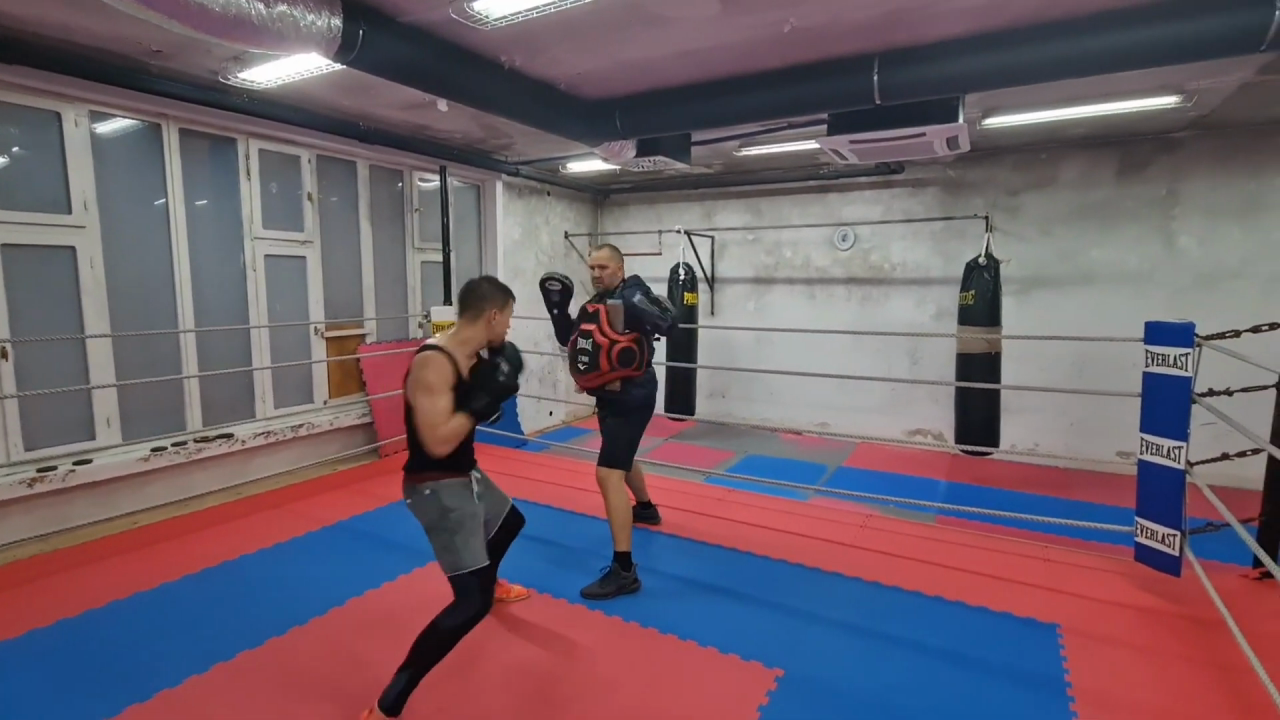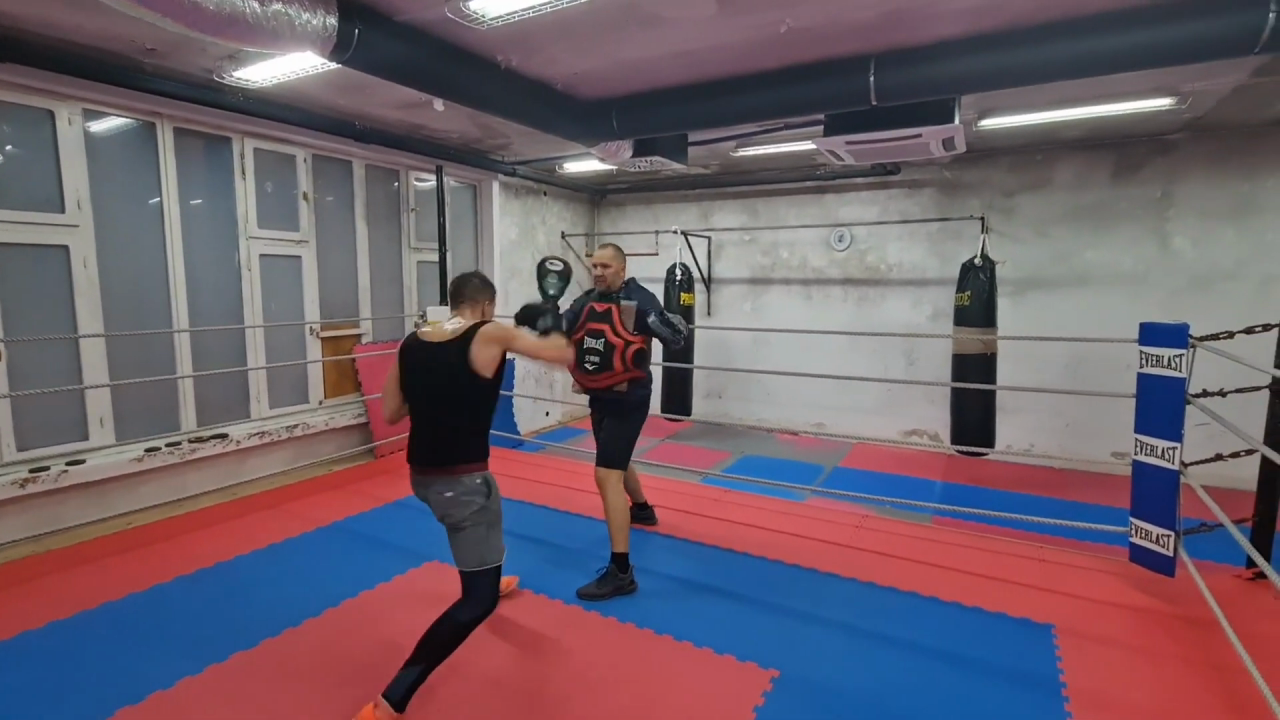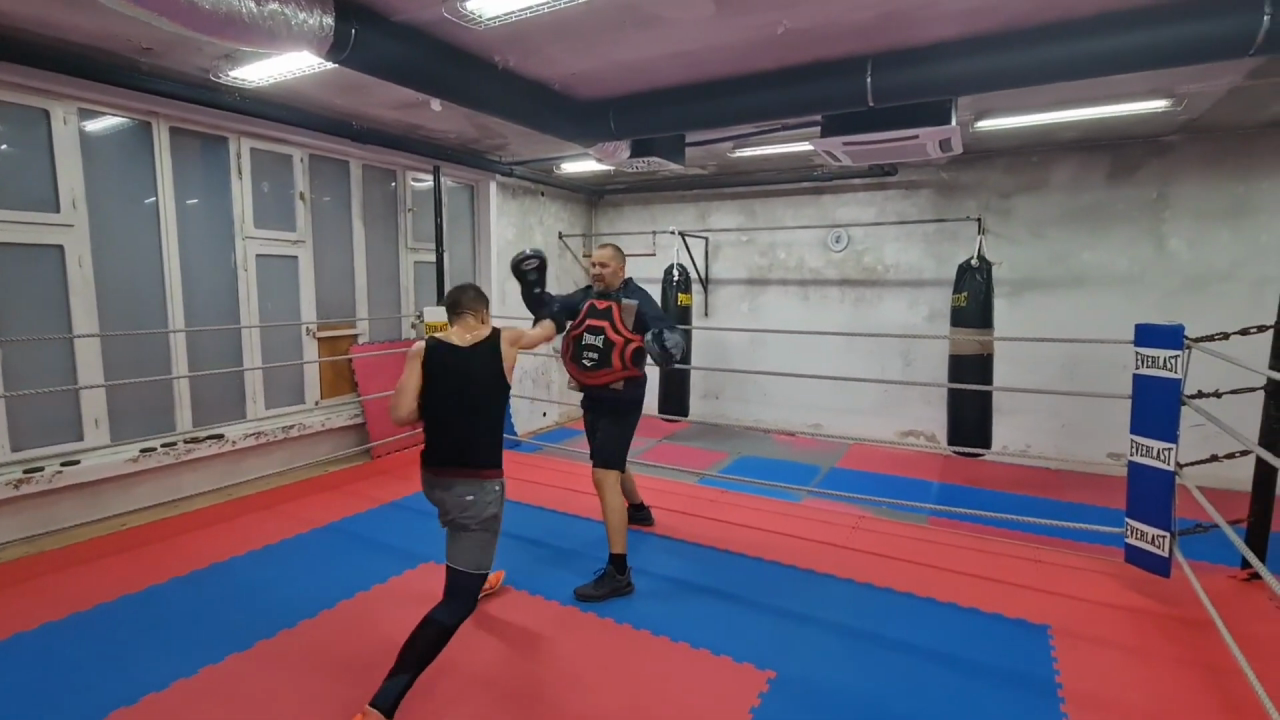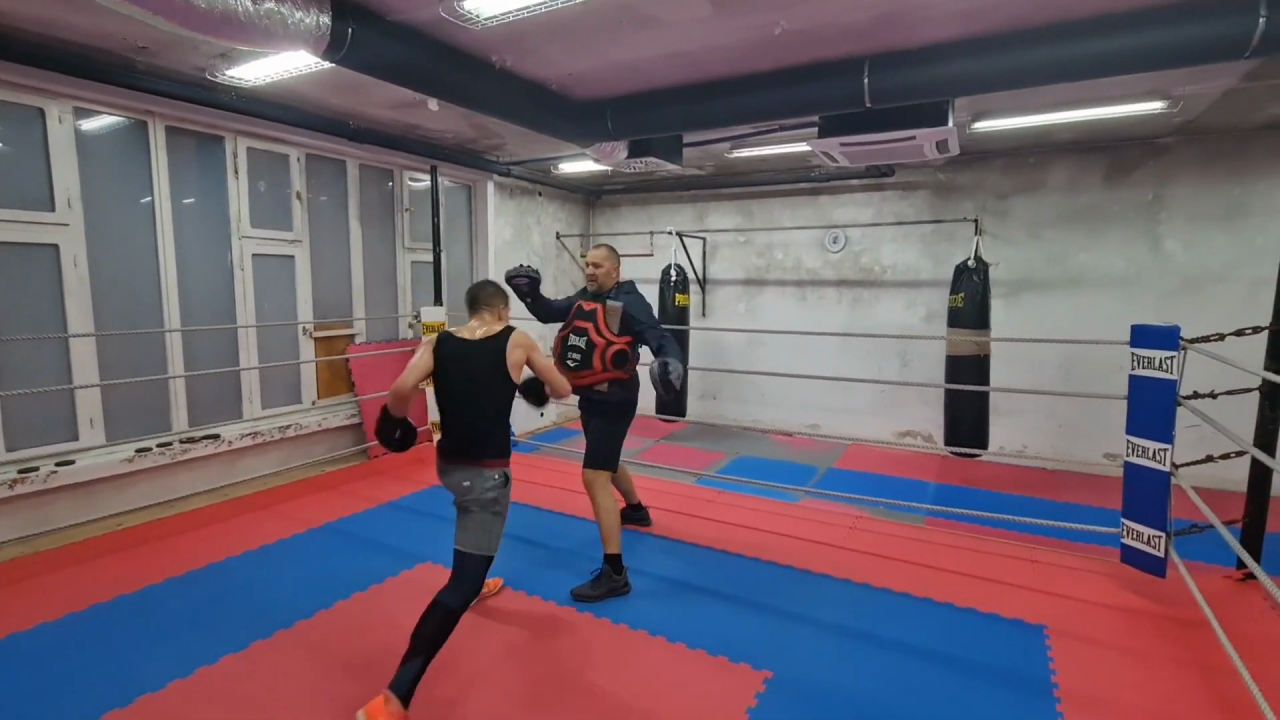
dt=0.1s
person 1, frame 1
left shoulder: (476, 350)
right shoulder: (432, 362)
right elbow: (438, 443)
left wrist: (493, 386)
right wrist: (484, 400)
left hip: (465, 475)
right hip: (437, 488)
left knee: (511, 521)
right knee: (474, 602)
left ankle: (489, 583)
person 1, frame 2
left shoulder: (411, 344)
right shoulder: (490, 334)
left elbow: (391, 411)
right elbow: (563, 356)
right wrist: (545, 325)
left hip: (425, 474)
right hip: (465, 479)
right knee: (480, 599)
left ankle: (489, 578)
person 1, frame 3
left shoulder: (422, 351)
right shoulder: (504, 339)
left elbow: (401, 416)
right elbow: (547, 330)
left wrist: (432, 409)
right wrist: (543, 325)
left hip: (435, 476)
right hip: (476, 484)
right knee: (458, 602)
left ankle: (475, 580)
person 1, frame 4
left shoulder: (437, 343)
right shoulder: (518, 341)
left elbow: (402, 387)
right elbow: (562, 390)
left wrist: (394, 418)
right wrist: (534, 388)
left hip: (450, 463)
right hip: (487, 470)
right knee: (463, 584)
left ankle: (476, 580)
person 2, frame 1
left shoulder: (632, 298)
right shoulder: (596, 302)
left elbow: (663, 321)
right elbow: (568, 336)
left wrist: (656, 312)
right wrist: (558, 305)
left hip: (629, 399)
right hip: (608, 396)
left knee: (607, 475)
right knee: (620, 459)
left ankle: (623, 573)
right ankle: (646, 509)
person 2, frame 2
left shoulder: (638, 299)
right shoulder: (587, 302)
left elbow: (670, 331)
right elbow: (561, 333)
left wrist: (669, 327)
left hip: (626, 399)
right hip: (599, 397)
left knee: (607, 475)
right knee: (617, 461)
left ankle: (620, 572)
right ankle: (642, 509)
person 2, frame 3
left shoulder: (638, 301)
right shoulder: (586, 297)
left elbow: (665, 331)
right elbow: (547, 311)
left wrist: (669, 342)
right wrist: (533, 284)
left hip: (621, 399)
right hip: (593, 397)
left knee: (603, 476)
right knee: (610, 461)
left ankle: (618, 573)
right ankle: (639, 510)
person 2, frame 4
left shoulder: (629, 302)
right shoulder: (583, 299)
left elbow: (659, 337)
right elbow: (547, 312)
left wrist: (670, 362)
right wrist: (529, 292)
left hip: (614, 400)
right hip: (590, 397)
left knee: (594, 476)
right knee: (606, 462)
left ankle: (614, 573)
right ankle: (636, 510)
